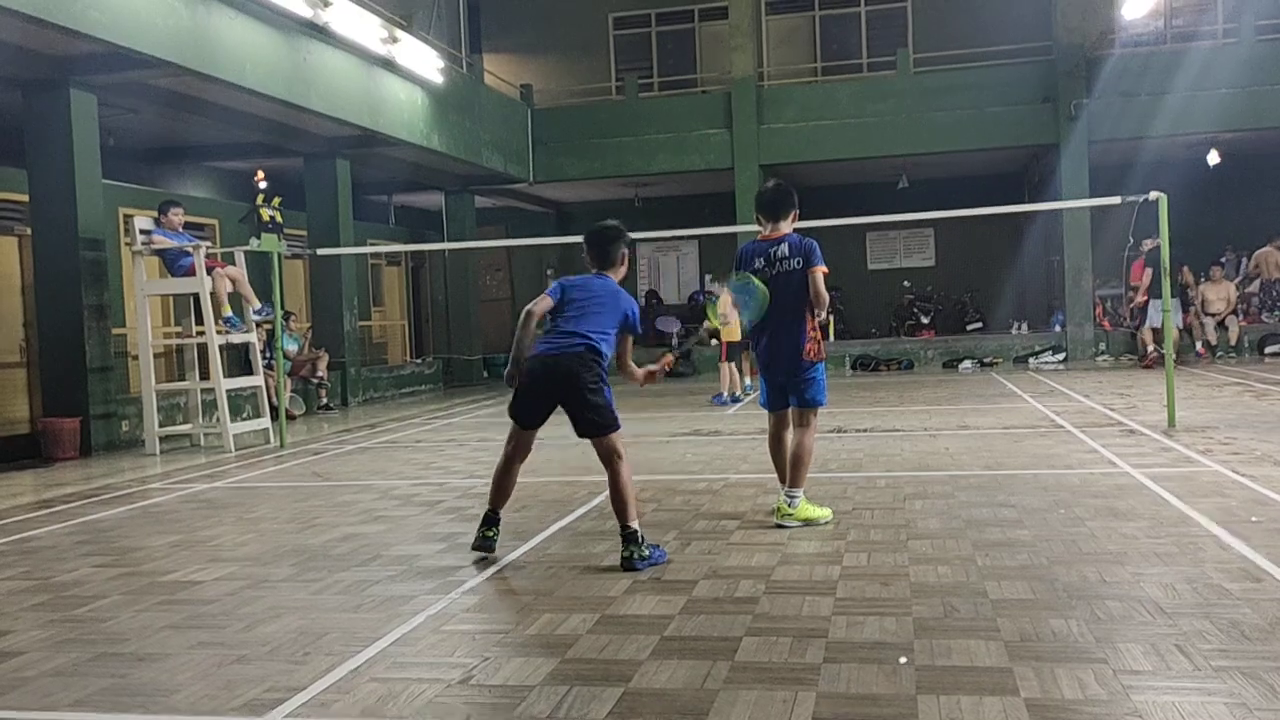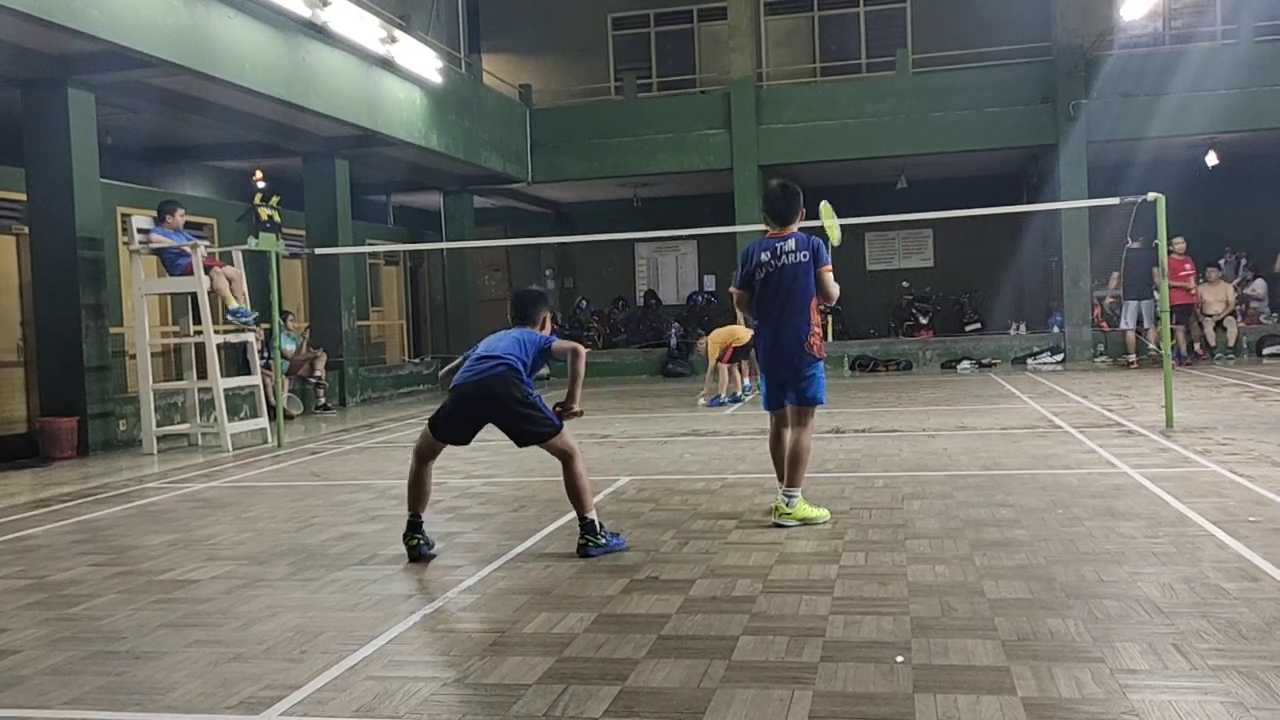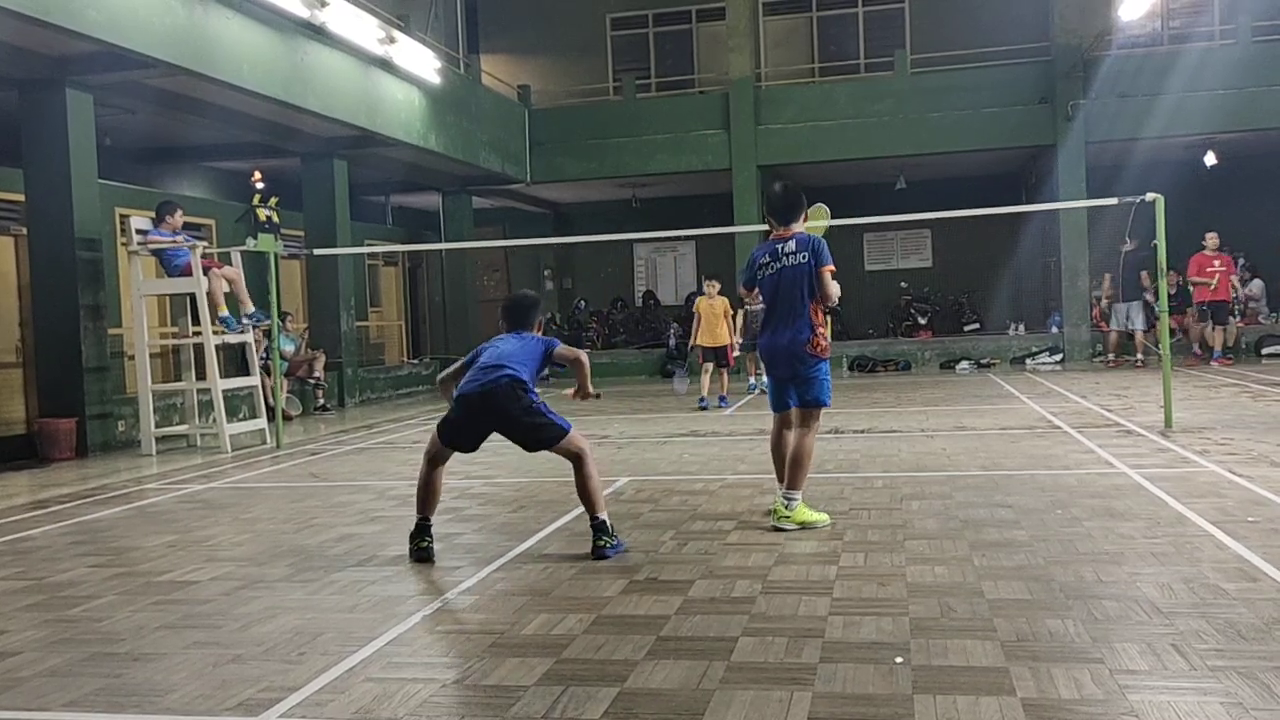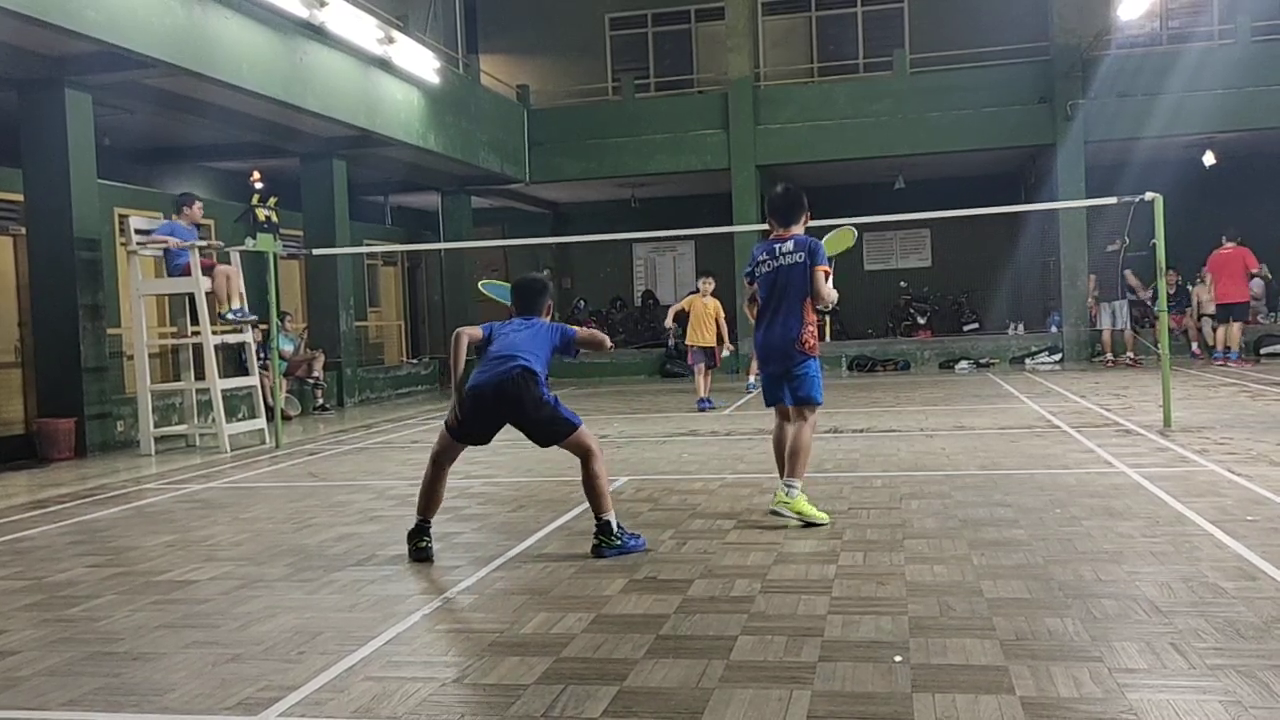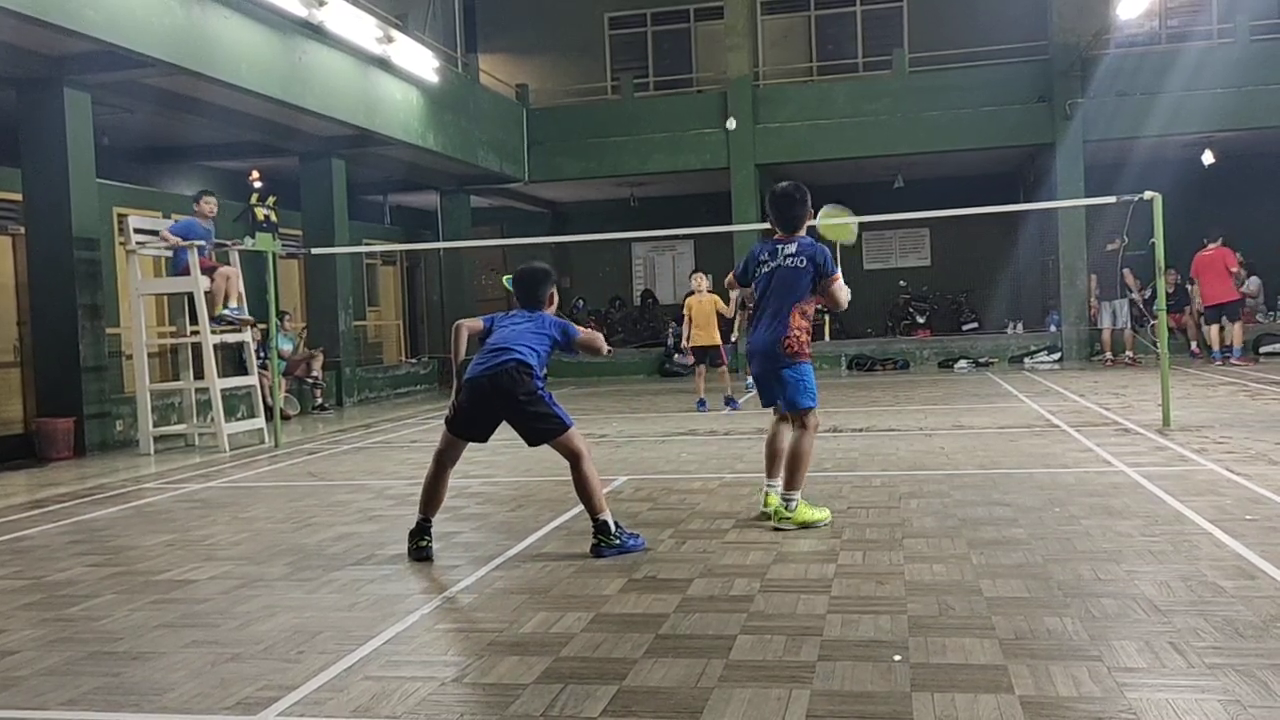
dt=1s
person 1, frame 1
left shoulder: (746, 253)
right shoulder: (805, 246)
right elbow: (819, 294)
right wrist: (820, 313)
left hip: (767, 352)
right hip: (802, 348)
left knee: (778, 422)
right knee: (804, 423)
left ankle: (787, 496)
right ankle: (793, 504)
person 1, frame 2
left shoulder: (753, 251)
right shoulder: (813, 246)
left elbow: (740, 301)
right elbow: (830, 295)
right wrist: (835, 287)
left hip: (768, 348)
right hip: (803, 346)
left knee: (779, 421)
right knee: (802, 422)
left ankle: (785, 496)
right ankle: (791, 503)
person 1, frame 3
left shoulder: (760, 253)
right shoulder: (814, 244)
left elbow: (747, 292)
right elbow: (828, 296)
right wrist: (836, 291)
left hip: (773, 347)
right hip: (807, 345)
left knee: (783, 421)
right knee: (806, 424)
left ankle: (785, 493)
right ankle: (790, 507)
person 1, frame 4
left shoulder: (759, 252)
right shoulder: (811, 246)
left elbow: (752, 294)
right elbow: (820, 296)
right wrist: (832, 296)
left hip: (766, 345)
right hip: (798, 343)
left knee: (783, 416)
right knee: (805, 417)
left ankle: (787, 489)
right ankle: (790, 493)
person 1, frame 5
left shoulder: (759, 251)
right shoulder: (817, 252)
left elbow: (732, 283)
right elbow: (838, 303)
right wrist: (842, 290)
left hip: (758, 347)
right hip: (788, 348)
left knee: (783, 416)
right knee: (805, 423)
left ankle: (772, 491)
right ankle: (789, 506)
person 2, frame 1
left shoulder: (566, 284)
right shoulder: (626, 303)
left elbow: (532, 312)
right elbow: (624, 364)
left wrist: (517, 364)
right wrist: (644, 374)
left hip: (541, 366)
right hip: (583, 373)
left knee: (515, 452)
right knee: (615, 458)
left ankle: (488, 529)
right ankle: (634, 544)
person 2, frame 2
left shoulder: (491, 339)
right shoulder: (540, 339)
left elbow: (445, 375)
right elbow: (577, 350)
right wrist: (573, 400)
left hip: (464, 391)
right hip: (505, 387)
left knee: (423, 453)
right knee: (569, 452)
left ankle: (415, 535)
right ankle: (592, 534)
person 2, frame 3
left shoulder: (489, 345)
right shoulder: (542, 343)
left elbow: (444, 379)
right elbow: (578, 358)
left wrist: (458, 406)
right wrist: (585, 387)
left hip: (469, 399)
right hip: (512, 397)
left knee: (434, 458)
right knee: (581, 451)
left ankle: (421, 538)
right ankle: (604, 535)
person 2, frame 4
left shoulder: (498, 328)
right shoulder: (554, 330)
left elbow: (461, 334)
right elbow: (603, 341)
left wrist: (457, 391)
right wrist: (592, 335)
left hip: (481, 391)
right hip: (523, 388)
left knee: (439, 459)
right knee: (590, 450)
left ankle: (420, 536)
right ankle: (608, 533)
person 2, frame 5
left shoulder: (501, 319)
right shoulder: (555, 324)
left elbow: (462, 326)
right elbow: (598, 348)
left wrist: (458, 379)
right wrist: (598, 337)
left hip: (477, 383)
right hip: (517, 381)
left knee: (444, 458)
right knee: (578, 452)
left ankle: (420, 535)
right ankle: (606, 533)
